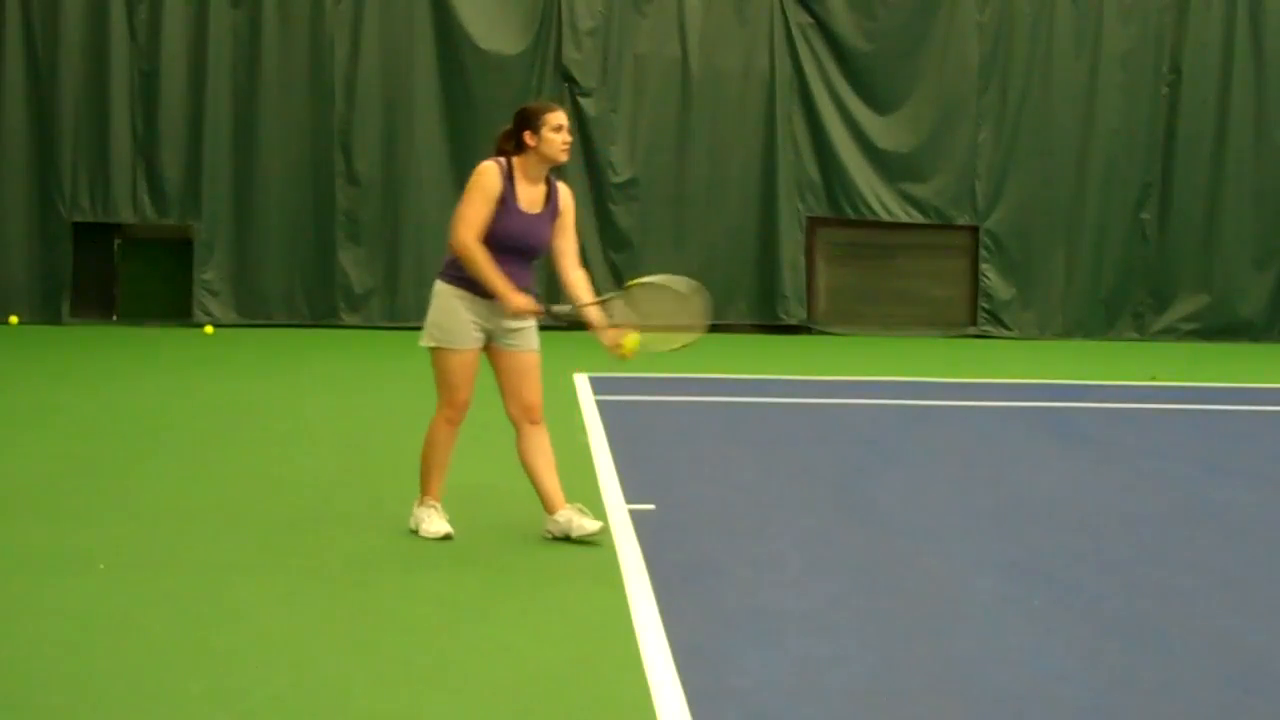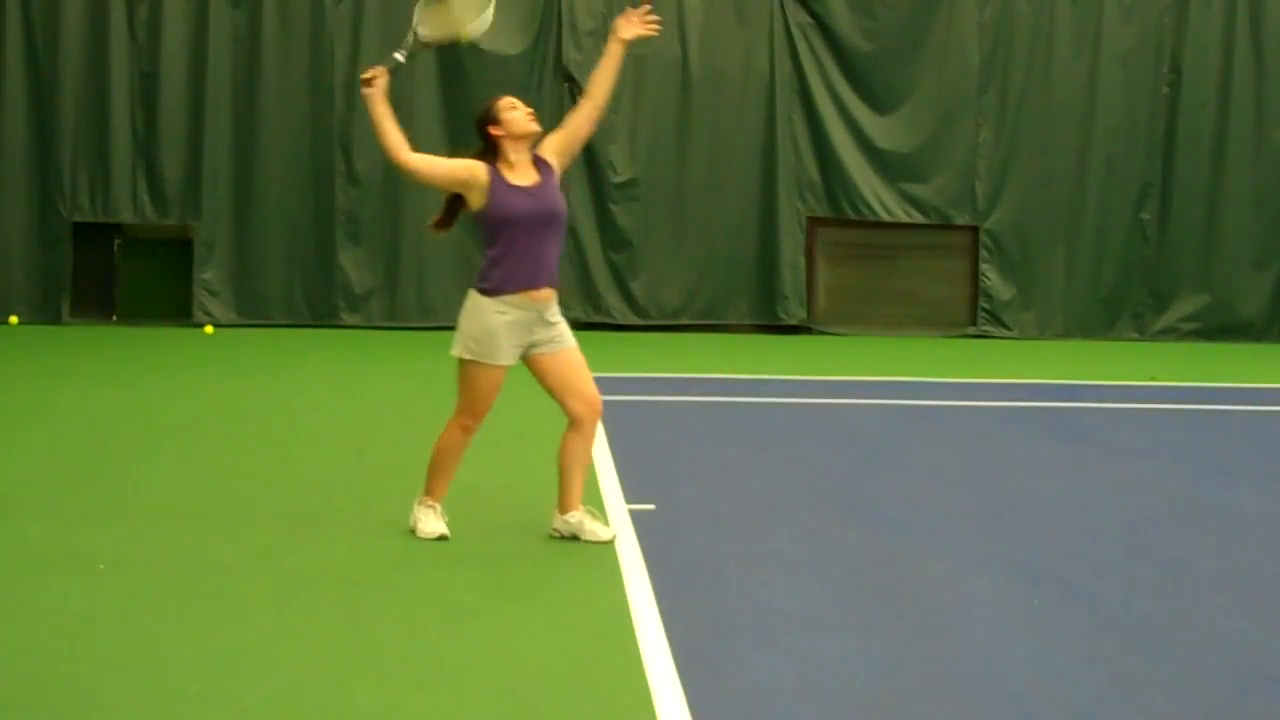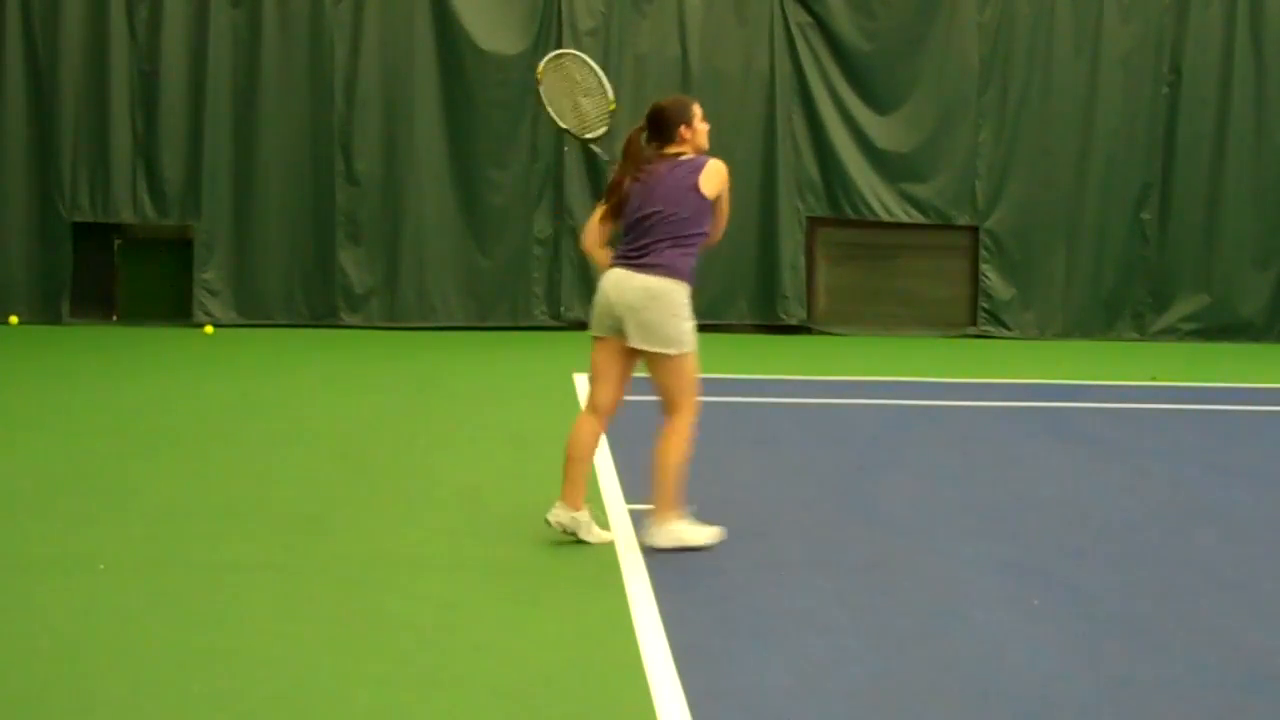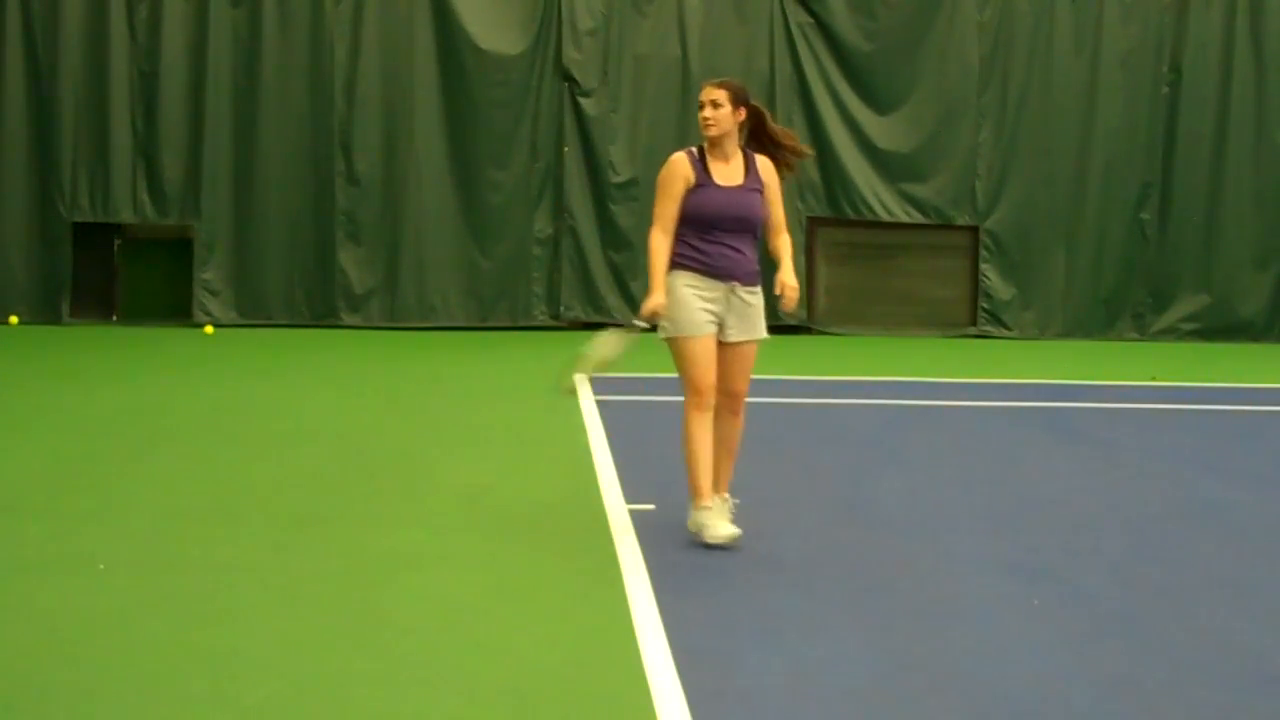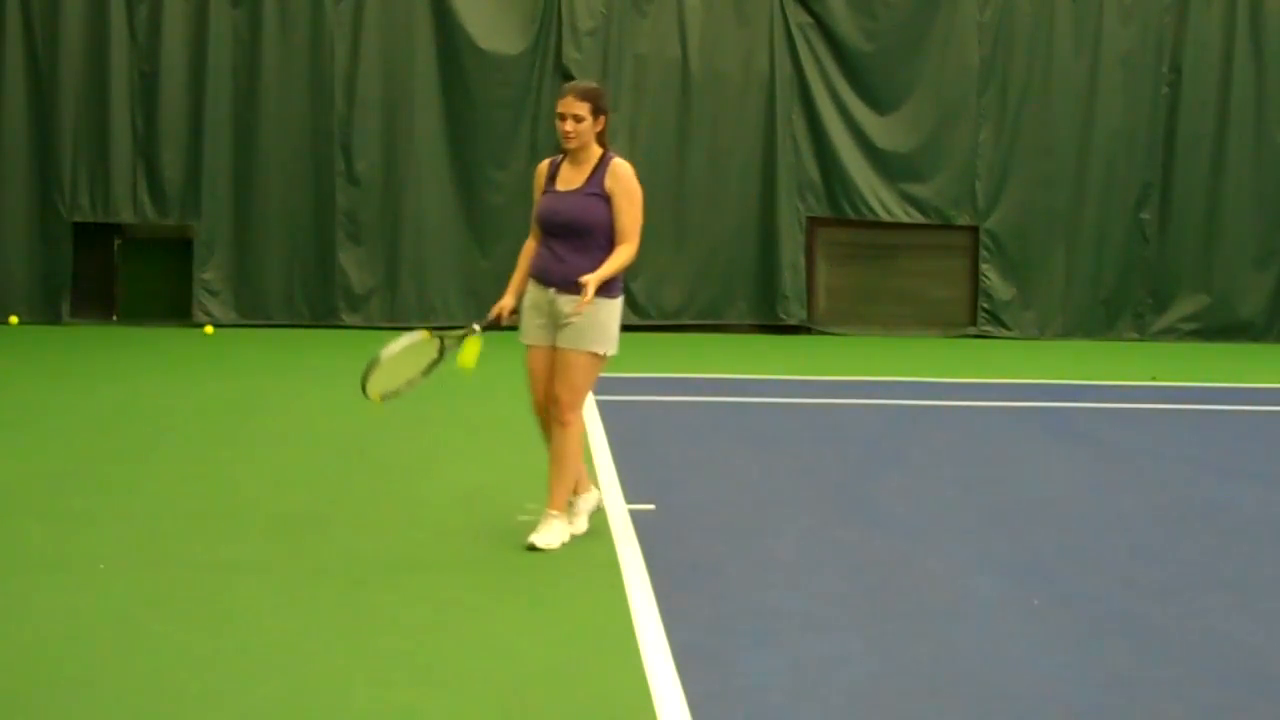
dt=1s
person 1, frame 1
left shoulder: (560, 195)
right shoulder: (491, 174)
left elbow: (569, 267)
right elbow: (463, 240)
left wrist: (598, 321)
right wrist: (505, 293)
left hip: (515, 313)
right hip: (462, 301)
left knee: (529, 413)
right knee: (453, 409)
left ankle: (559, 512)
right ankle: (428, 505)
person 1, frame 2
left shoulder: (549, 162)
right shoulder: (478, 175)
left elbow: (593, 106)
right elbow: (403, 157)
left wrist: (617, 43)
right wrist: (377, 98)
left hip: (546, 316)
right hip: (496, 313)
left knee: (587, 408)
right knee: (469, 419)
left ankle: (570, 513)
right ankle: (428, 504)
person 1, frame 3
left shoulder: (632, 177)
right shoulder: (712, 171)
left elbow: (592, 242)
right elbow: (713, 234)
left hip: (615, 289)
right hip: (662, 296)
left knee: (599, 406)
right knee: (682, 412)
left ankle: (570, 507)
right ankle: (667, 520)
person 1, frame 4
left shoulder: (764, 167)
right shoulder: (682, 163)
left elbow: (778, 231)
right elbow: (661, 231)
left wrist: (786, 268)
right wrist: (656, 289)
left hip: (745, 293)
right hip: (692, 288)
left knee: (733, 400)
right knee: (701, 397)
left ankle: (719, 494)
right ankle: (703, 507)
person 1, frame 5
left shoulder: (618, 172)
right shoulder: (546, 171)
left elbow: (628, 245)
left wrist: (598, 277)
right wrist: (512, 292)
left hip: (591, 305)
right hip: (541, 298)
left knee: (565, 409)
right knee: (544, 408)
left ankle: (558, 514)
right ankle: (585, 491)
